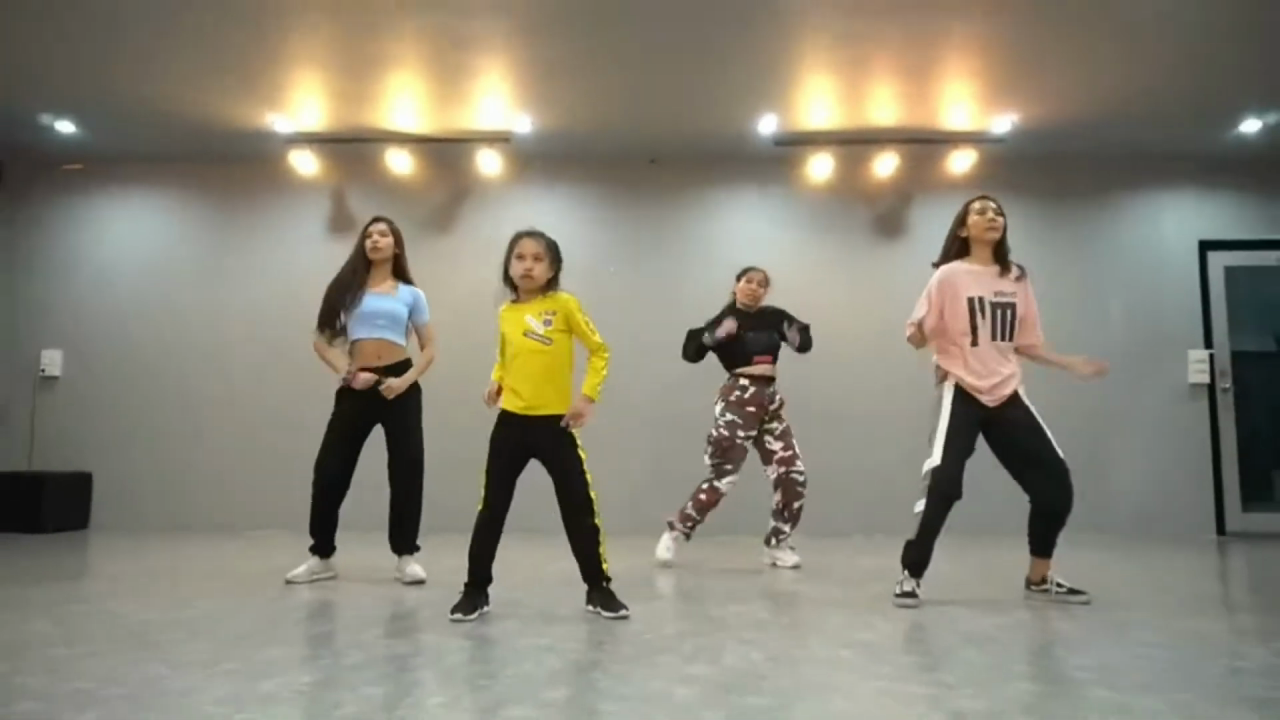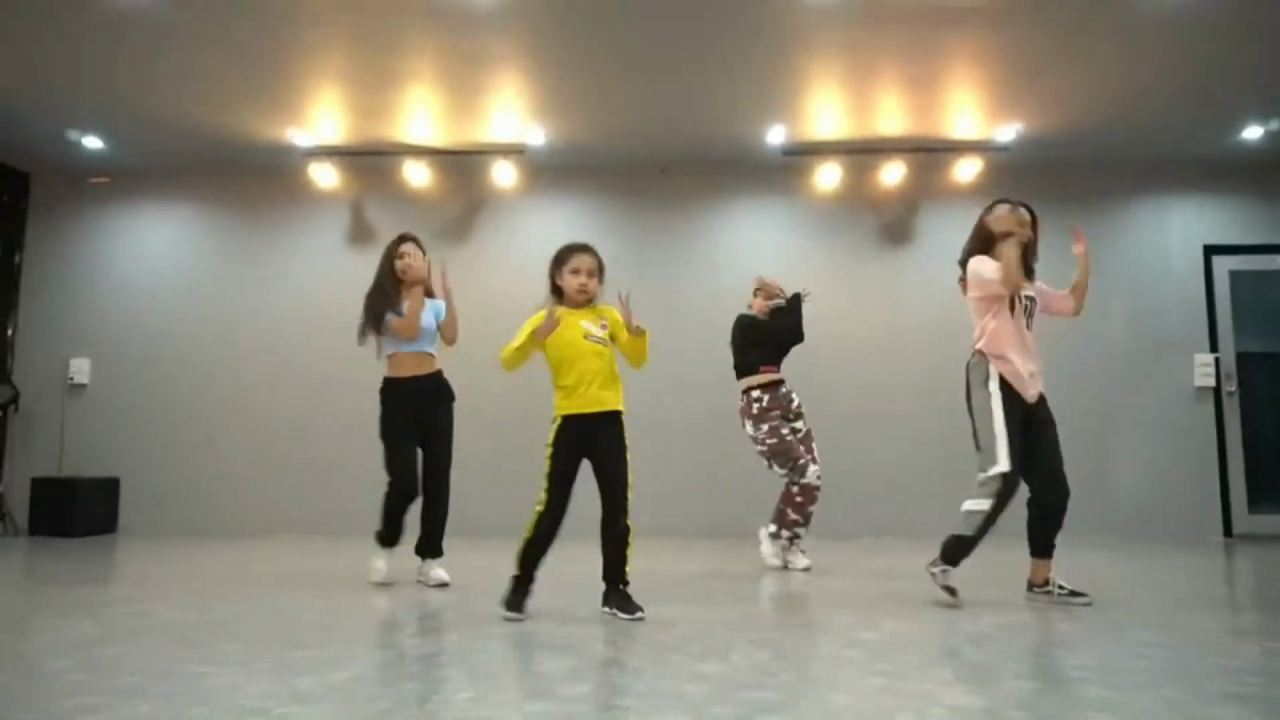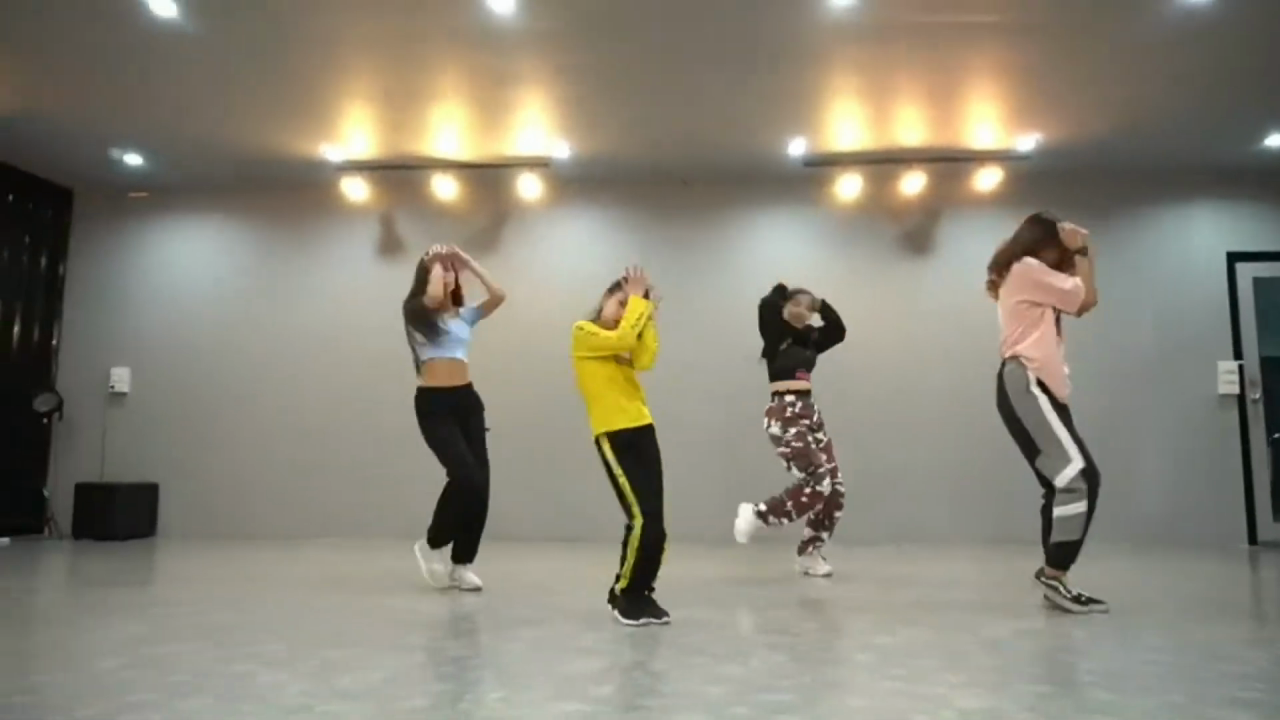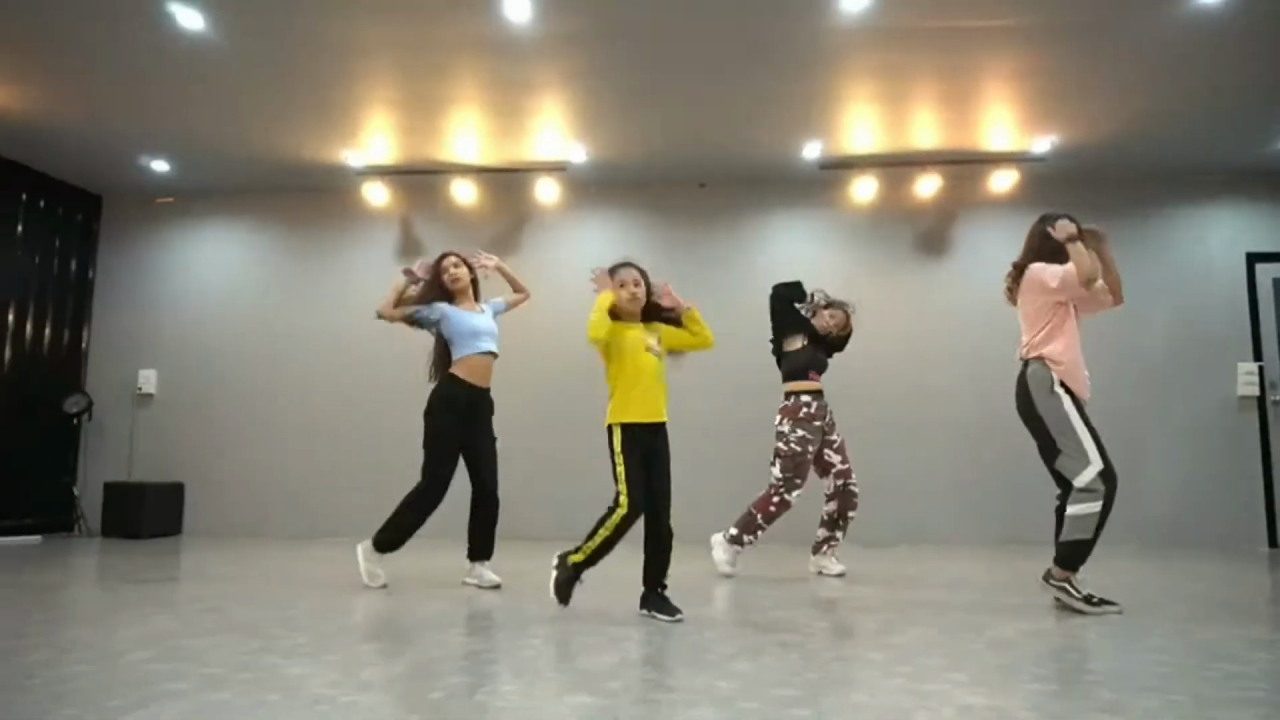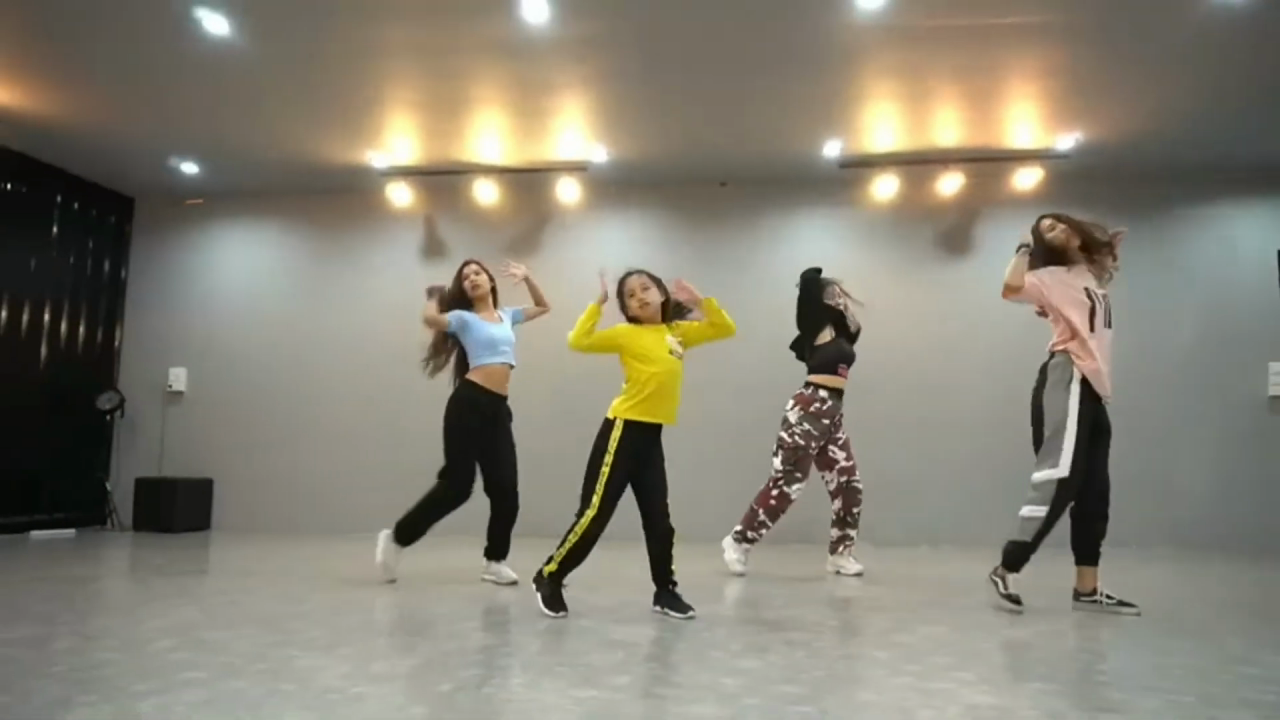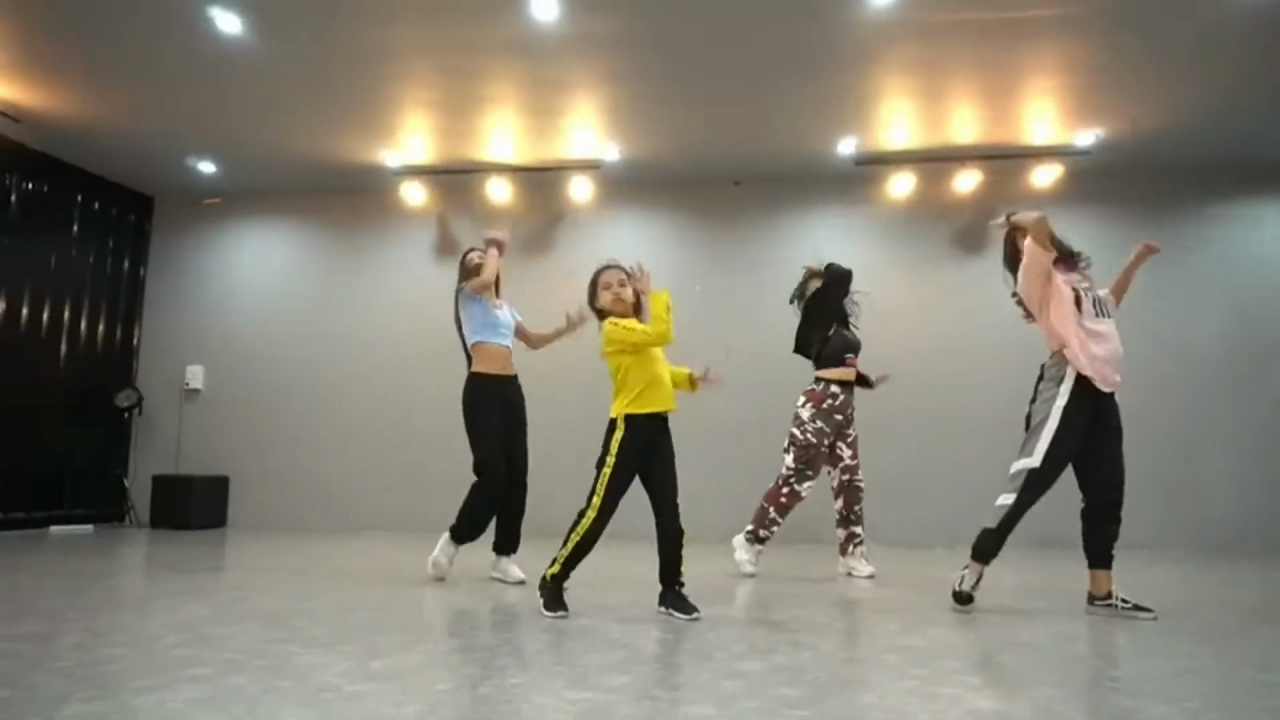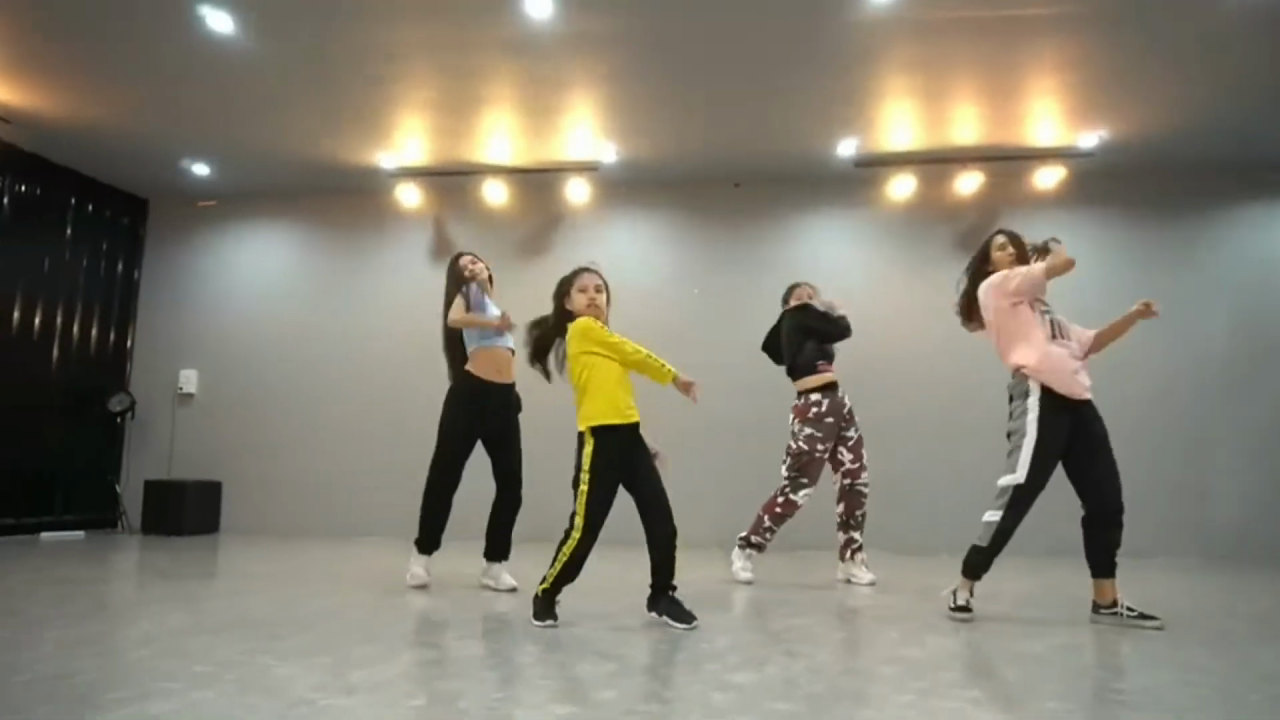
dt=0.2s
person 1, frame 1
left shoulder: (1017, 279)
right shoulder: (947, 276)
left elbow: (1023, 340)
right elbow: (920, 334)
left wrist: (1070, 363)
right wrist: (918, 332)
left hip: (1006, 393)
right hip: (961, 391)
left knee: (1054, 483)
right knee: (942, 483)
left ankle: (1039, 578)
right ankle: (910, 575)
person 1, frame 2
left shoulder: (1029, 279)
right shoulder: (982, 264)
left elbow: (1070, 306)
right elbow: (1008, 285)
left wrist: (1084, 261)
right wrist: (1008, 235)
left hip: (1028, 386)
right hip: (993, 378)
left knee: (1052, 485)
right knee: (1002, 475)
left ankle: (1041, 578)
right ankle: (946, 561)
person 1, frame 3
left shoulder: (1040, 282)
right shoulder: (1024, 269)
left elbow: (1084, 305)
right elbow: (1086, 298)
left wrist: (1084, 251)
right wrist: (1078, 251)
left hip: (1043, 388)
right hip: (1025, 384)
left knee: (1063, 482)
right knee: (1078, 476)
left ankle: (1057, 579)
right ankle: (1052, 571)
person 1, frame 4
left shoulder: (1067, 284)
right shoulder: (1039, 272)
left elbow: (1114, 296)
right elbow: (1084, 277)
left wrist: (1103, 248)
right wrist: (1073, 241)
left hip: (1063, 388)
right hip: (1046, 384)
left knee: (1085, 484)
right knee: (1096, 479)
left ankle: (1066, 584)
right ankle: (1061, 577)
person 1, frame 5
left shoulder: (1092, 274)
right shoulder: (1051, 277)
right elbow: (1011, 287)
left wrist: (1110, 248)
right wrist: (1023, 254)
left hip: (1094, 389)
right hip: (1069, 382)
left knee: (1094, 491)
right knee: (1057, 481)
left ankle: (1087, 587)
right ankle: (1005, 571)
person 1, frame 6
left shoulder: (1076, 276)
right shoulder: (1033, 274)
left elbow: (1109, 301)
right elbow: (1039, 225)
left wrist: (1135, 262)
right wrist: (1028, 225)
left hip: (1100, 389)
right hip: (1065, 382)
left knee: (1106, 492)
right knee: (1032, 476)
left ankle: (1101, 593)
right ankle: (974, 568)
person 1, frame 7
left shoulder: (1038, 305)
right shoulder: (995, 286)
left elbow: (1087, 344)
right elbow: (1063, 261)
left wrist: (1131, 318)
right wrist: (1053, 249)
left hip: (1076, 402)
right hip: (1035, 397)
left knee: (1107, 500)
right knee: (1016, 493)
left ankle: (1106, 600)
right ankle: (965, 586)
person 2, frame 1
left shoulder: (566, 306)
right shoulder: (506, 315)
left elbow: (598, 351)
left wrist: (588, 396)
right wrist: (497, 382)
left hip: (556, 423)
right hip: (511, 422)
left knee: (581, 507)
right knee: (491, 508)
left ankle: (598, 588)
right ankle: (476, 590)
person 2, frame 2
left shoulder: (608, 317)
right shoulder: (547, 317)
left elbow: (637, 359)
right elbow: (509, 360)
left wrist: (635, 329)
right wrist: (538, 332)
left hip: (609, 420)
right hip: (570, 421)
left knee: (617, 509)
right knee: (552, 505)
left ankle: (616, 588)
right ankle: (521, 581)
person 2, frame 3
left shoulder: (633, 336)
right shoulder: (584, 332)
left elbow: (642, 357)
right elbow: (620, 341)
left wrist: (646, 313)
right wrist: (639, 301)
left hip: (644, 433)
right hip: (611, 436)
left knee: (654, 520)
right knee: (639, 515)
left ankle: (641, 594)
right ankle: (622, 592)
person 2, frame 4
left shoulder: (658, 331)
right shoulder: (612, 330)
left elbow: (705, 341)
right elbow: (598, 335)
left wrist: (678, 310)
right wrist: (605, 294)
left hip: (656, 430)
right hip: (626, 430)
left knee: (660, 515)
right knee: (626, 508)
left ankle: (654, 594)
right ankle: (570, 565)
person 2, frame 5
left shoulder: (682, 330)
right shoulder: (626, 334)
left elbow: (726, 328)
right elbow: (577, 341)
left wrist: (700, 301)
right wrist: (597, 303)
left hip: (651, 433)
right hip: (624, 429)
left knee: (658, 517)
right knee: (596, 511)
left ankle: (665, 591)
right ankle: (548, 578)
person 2, frame 6
left shoulder: (640, 330)
right shoulder: (613, 327)
left elbow: (662, 374)
right elbow: (658, 332)
left wrist: (694, 378)
right wrist: (656, 294)
left hip: (657, 426)
right hip: (628, 425)
left knee: (669, 513)
right knee: (599, 508)
left ankle: (671, 591)
right ankle: (552, 581)
person 2, frame 7
left shoulder: (602, 336)
right shoulder: (582, 329)
right elbow: (639, 357)
left wrist: (647, 442)
right wrist: (679, 378)
left hip: (630, 436)
right hip: (598, 439)
left knee: (661, 518)
right knee: (586, 525)
left ankle: (663, 597)
right ankle: (545, 596)
person 3, frame 1
left shoulder: (412, 295)
right shoulder: (348, 288)
left elbow: (429, 350)
right elbow: (321, 342)
left wrist: (407, 380)
right wrist: (347, 372)
left hip: (400, 385)
right hip: (358, 386)
left knee: (407, 473)
right knee: (329, 473)
left ankle: (406, 556)
right ankle: (321, 557)
person 3, frame 2
left shoulder: (435, 304)
right shoulder: (381, 300)
left elbow: (451, 338)
right elbow: (407, 330)
left wrist: (448, 296)
right wrist: (415, 287)
left hip: (435, 390)
right hip: (398, 394)
left knee: (437, 479)
right knee: (404, 479)
left ankle: (430, 558)
right ankle: (386, 547)
person 3, frame 3
left shoulder: (464, 314)
right shoulder: (423, 314)
left elbow: (497, 298)
right elbow: (435, 297)
left wrist: (470, 267)
right wrist: (432, 265)
left hip: (466, 401)
right hip: (433, 404)
left knee: (478, 484)
right knee: (467, 477)
left ankle: (461, 564)
right ankle: (432, 545)
person 3, frame 4
left shoulder: (489, 308)
right shoulder: (442, 310)
left elbow: (524, 294)
right elbow: (385, 312)
left wrist: (500, 268)
right wrist: (405, 284)
left hip: (479, 402)
right hip: (452, 397)
left knee: (487, 486)
right knee: (435, 483)
left ankle: (478, 563)
right ankle: (374, 550)
person 3, frame 5
left shoulder: (507, 316)
right shoulder: (462, 317)
left elbow: (543, 307)
right elbow: (432, 319)
left wrist: (526, 279)
right wrist: (433, 296)
left hip: (495, 410)
right hip: (466, 406)
left knee: (505, 491)
right knee: (455, 487)
left ankle: (495, 561)
right ankle: (395, 539)
person 3, frame 6
left shoulder: (504, 307)
right shoulder: (469, 293)
left elbow: (533, 342)
right elbow: (486, 279)
left wrist: (567, 327)
right wrist: (492, 246)
left hip: (511, 390)
right hip: (481, 390)
left knee: (515, 478)
right knee: (492, 474)
left ankle: (504, 557)
right ankle: (453, 541)
person 3, frame 7
left shoulder: (495, 309)
right shoulder: (469, 295)
right elbow: (454, 319)
right wrist: (498, 322)
left hip: (504, 400)
right hip: (468, 394)
left knee: (511, 485)
right knee: (443, 478)
left ankle: (495, 564)
right ankle: (422, 555)
person 4, frame 1
left shoulder: (772, 316)
right shoulder: (726, 320)
left elbow: (803, 341)
right elbow: (690, 350)
left wrist: (798, 337)
right wrist: (714, 336)
left hip: (769, 401)
right hip: (737, 400)
left knee: (793, 474)
right knee: (722, 476)
left ankle: (778, 544)
right ankle: (674, 533)
person 4, frame 2
left shoulder: (776, 334)
right shoulder: (744, 324)
left elbow: (795, 334)
right elbow: (782, 330)
left wrist: (788, 299)
right wrist: (791, 301)
left hip: (785, 403)
right hip: (757, 409)
left knee: (810, 479)
right knee: (804, 475)
left ankle: (789, 546)
right ankle: (775, 538)
person 4, frame 3
left shoulder: (810, 338)
right shoulder: (776, 333)
left elbow: (838, 331)
right elbow: (768, 305)
left wrist: (818, 301)
right wrist: (785, 291)
left hip: (808, 412)
right hip: (785, 414)
left knee: (834, 488)
right knee: (816, 485)
left ankle: (809, 554)
right ankle: (755, 514)
person 4, frame 4
left shoulder: (821, 342)
right shoulder: (792, 329)
left elbow: (843, 338)
right elbow: (780, 294)
right wrist: (807, 301)
left hip: (821, 414)
right hip: (797, 415)
left knee: (845, 488)
right knee: (786, 490)
left ankle: (823, 554)
right ankle: (728, 543)
person 4, frame 5
left shoulder: (837, 326)
right shoulder: (816, 319)
right elbow: (810, 281)
left wrist: (854, 325)
right wrist: (817, 279)
left hip: (831, 411)
right hip: (808, 408)
left knee: (849, 485)
right knee: (787, 483)
left ankle: (841, 553)
right ankle: (738, 543)
person 4, frame 6
left shoulder: (833, 318)
right shoulder: (818, 308)
right elbow: (841, 276)
left wrist: (869, 381)
right wrist: (826, 274)
left hip: (843, 404)
right hip: (820, 403)
left knee: (850, 480)
right knee: (796, 478)
left ankle: (851, 554)
right ankle: (749, 542)
person 4, frame 7
left shoulder: (803, 326)
right shoulder: (797, 318)
right elbow: (840, 330)
right wrist: (835, 313)
left hip: (838, 406)
right hip: (811, 408)
left knee: (855, 483)
right knee: (796, 488)
left ankle: (851, 560)
right ankle: (745, 550)
